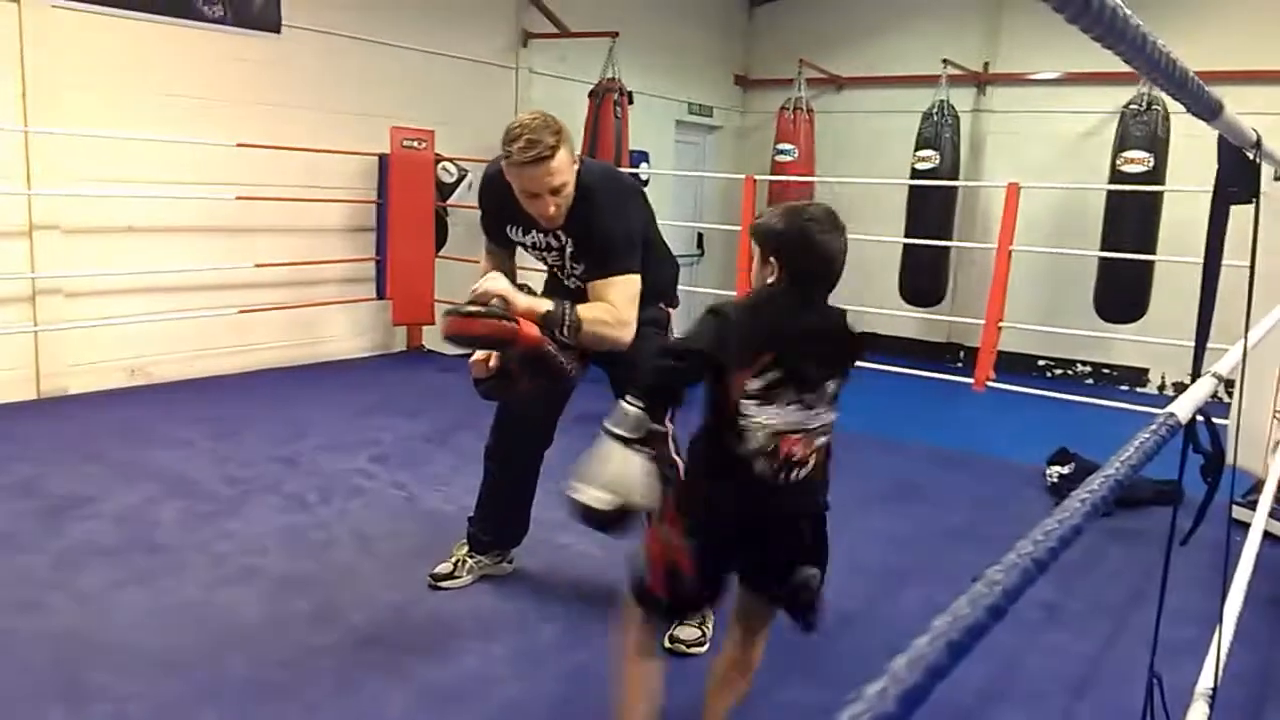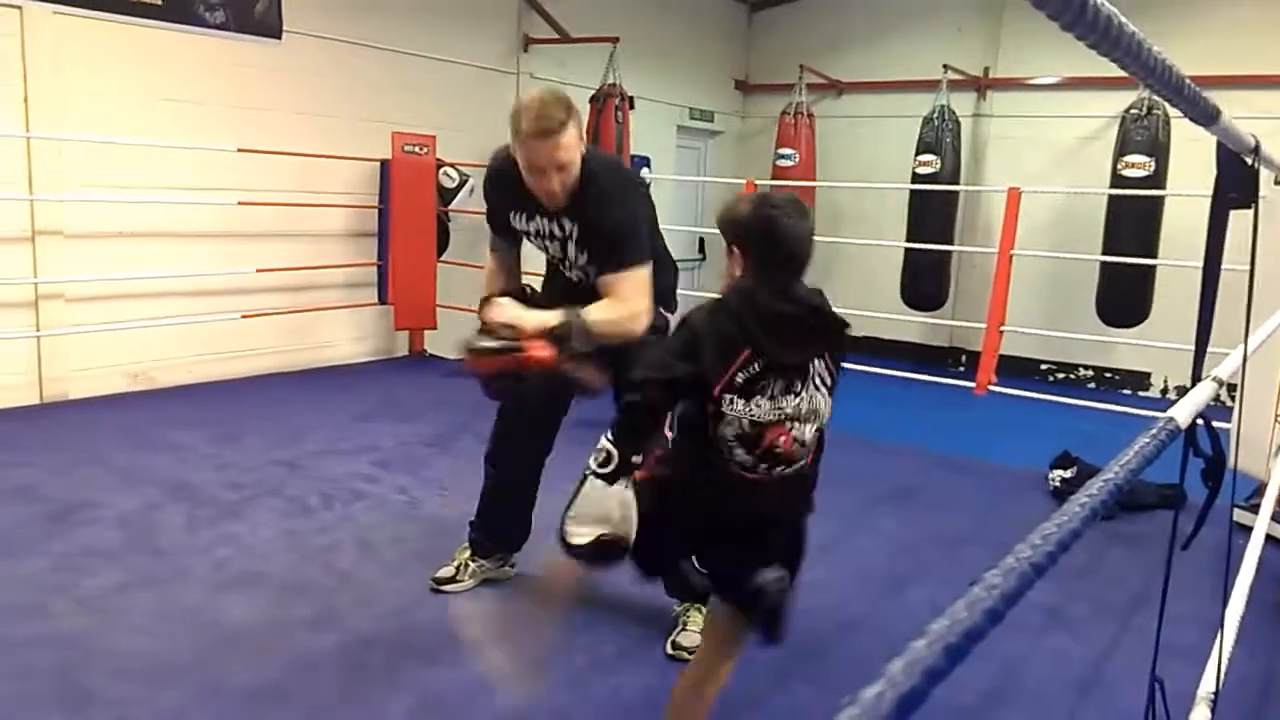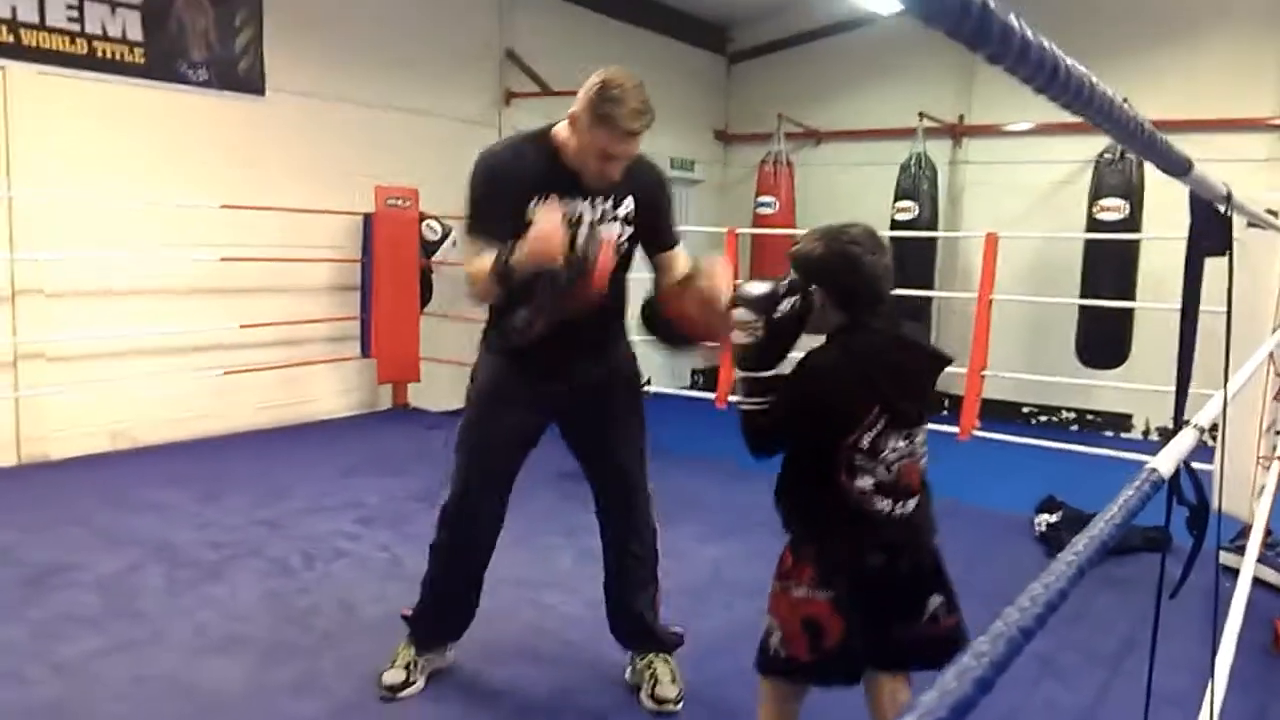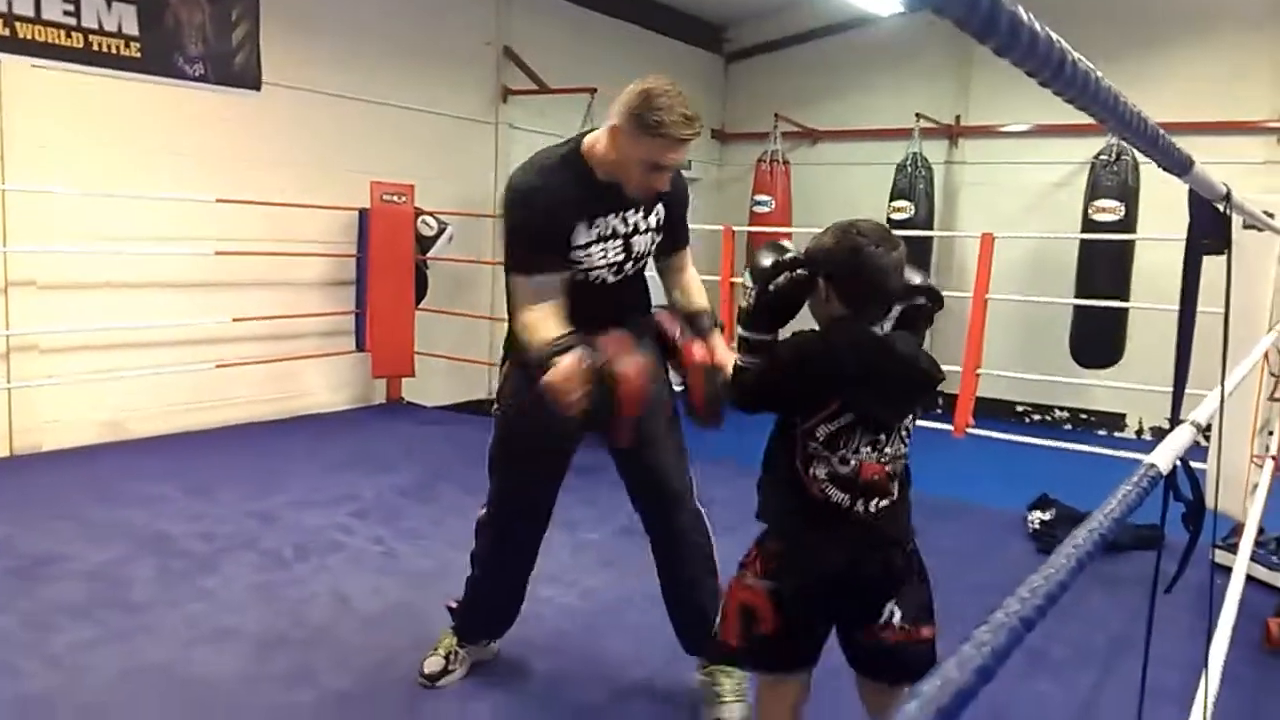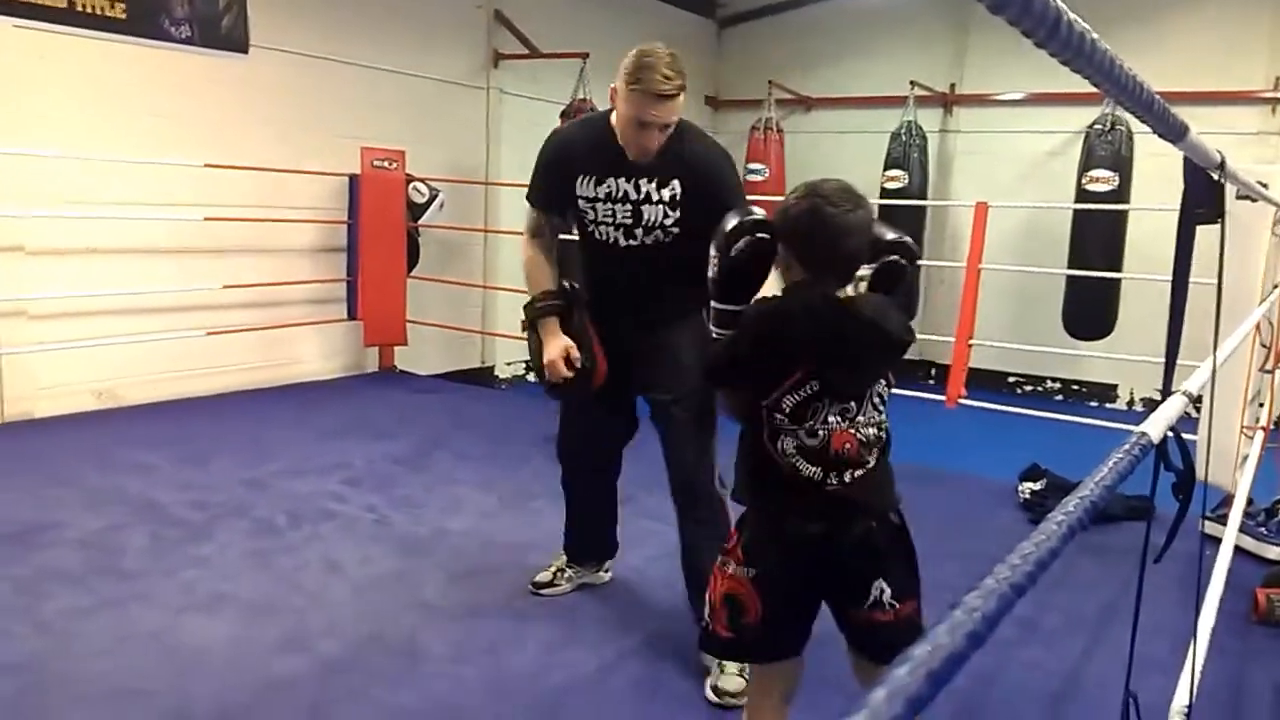
dt=1s
person 1, frame 1
left shoulder: (611, 198)
right shoulder: (495, 186)
left elbow: (617, 328)
right elbow: (498, 259)
left wrist: (524, 302)
left hip: (636, 310)
right hip: (556, 303)
left knee: (652, 446)
right knee: (517, 426)
right ankle: (488, 547)
person 1, frame 2
left shoulder: (617, 189)
right shoulder: (501, 177)
left elbow: (632, 314)
right elbow: (503, 251)
left wrist: (541, 320)
right wrist: (498, 311)
left hip: (625, 318)
right hip: (556, 313)
right knee: (515, 433)
left ankle: (693, 594)
right ankle: (492, 549)
person 1, frame 3
left shoulder: (644, 180)
right shoulder: (506, 167)
left elbow: (667, 261)
right elbow: (479, 275)
left wrist: (698, 285)
right wrist: (524, 260)
left hip: (602, 362)
right hip: (516, 359)
left knee: (628, 507)
right knee: (471, 506)
left ankle: (647, 648)
right ankle: (429, 640)
person 1, frame 4
left shoulder: (663, 185)
right shoulder: (540, 189)
left elbow: (677, 264)
right elbow: (535, 304)
left wrist: (710, 334)
right wrist: (561, 359)
right hip: (549, 367)
left knee: (672, 504)
right knee: (513, 507)
left ankle: (714, 658)
right ankle: (474, 632)
person 1, frame 5
left shoulder: (703, 160)
right shoulder: (568, 149)
right elbow: (539, 238)
right wrist: (548, 324)
left hip: (676, 328)
right hip: (597, 325)
left knee: (694, 472)
right knee: (583, 450)
right ankle: (588, 555)
person 2, frame 1
left shoulder: (734, 323)
right shoulder: (840, 340)
left elbow: (664, 377)
left wrist: (620, 445)
left hip: (712, 502)
right hip: (791, 519)
left knee: (646, 616)
right knee: (751, 623)
person 2, frame 2
left shoulder: (709, 324)
right shoulder: (825, 331)
left elbow: (645, 400)
left wrist: (602, 474)
left hip: (689, 492)
right hip: (772, 519)
right knee: (725, 641)
person 2, frame 3
left shoulder: (823, 372)
right shoulder: (908, 354)
left elbow: (761, 437)
left wrist: (755, 358)
left hip: (831, 560)
right hip: (905, 551)
person 2, frame 4
left shoulder: (805, 356)
right shoulder: (913, 363)
left elbow: (745, 394)
left wrist: (757, 315)
right wrist: (910, 316)
left hip: (800, 554)
right hip: (883, 555)
person 2, frame 5
left shoulder: (767, 324)
right shoulder: (884, 321)
left elbow: (719, 374)
left wrist: (728, 290)
right wrist: (888, 275)
left hip: (780, 533)
right hip: (868, 530)
